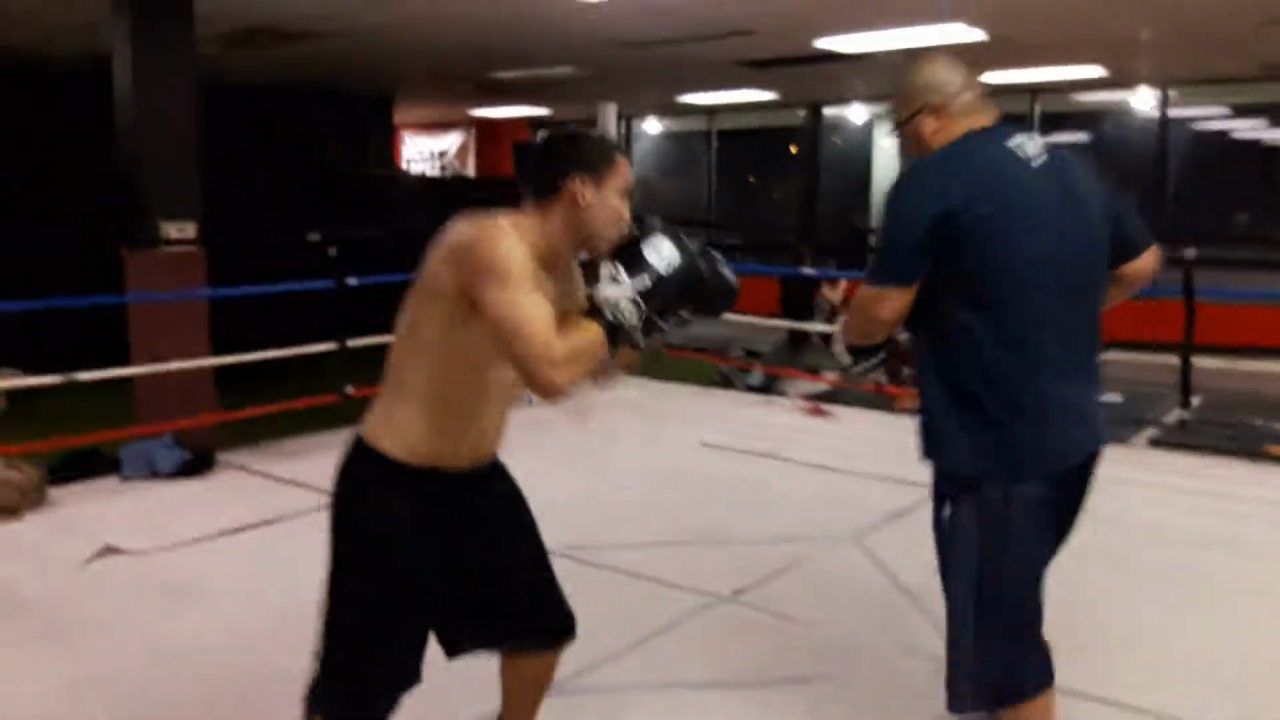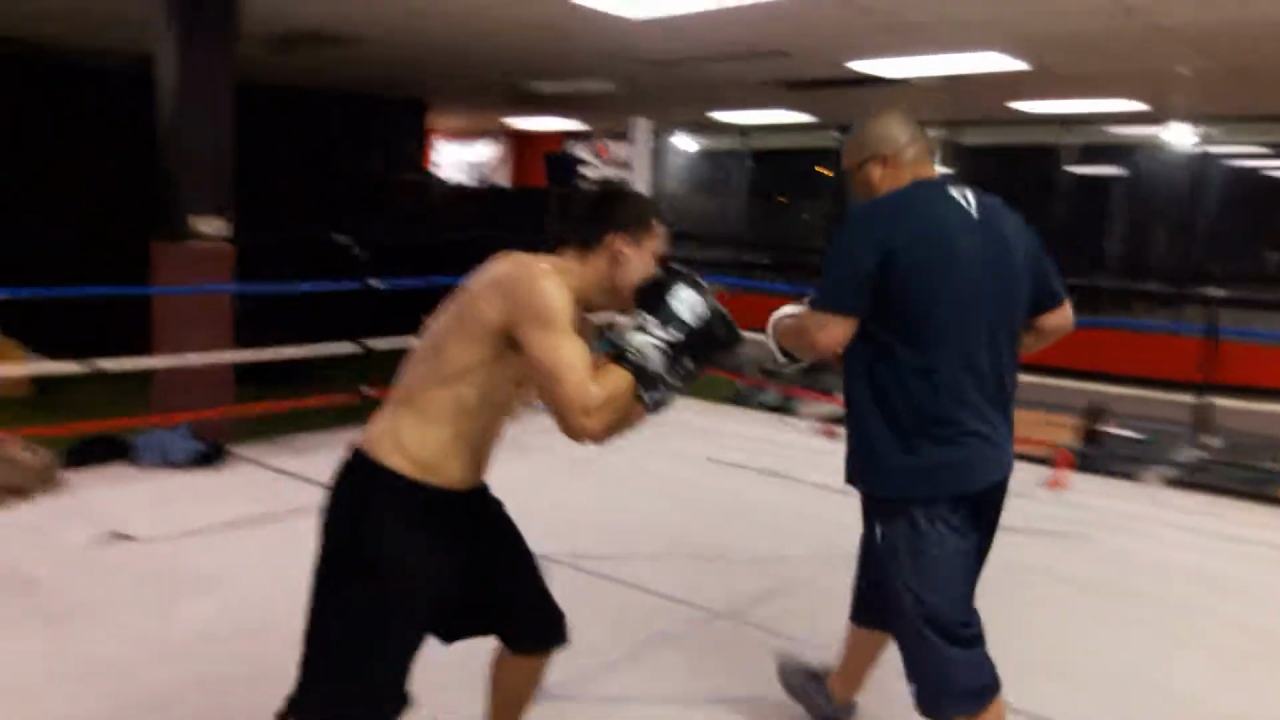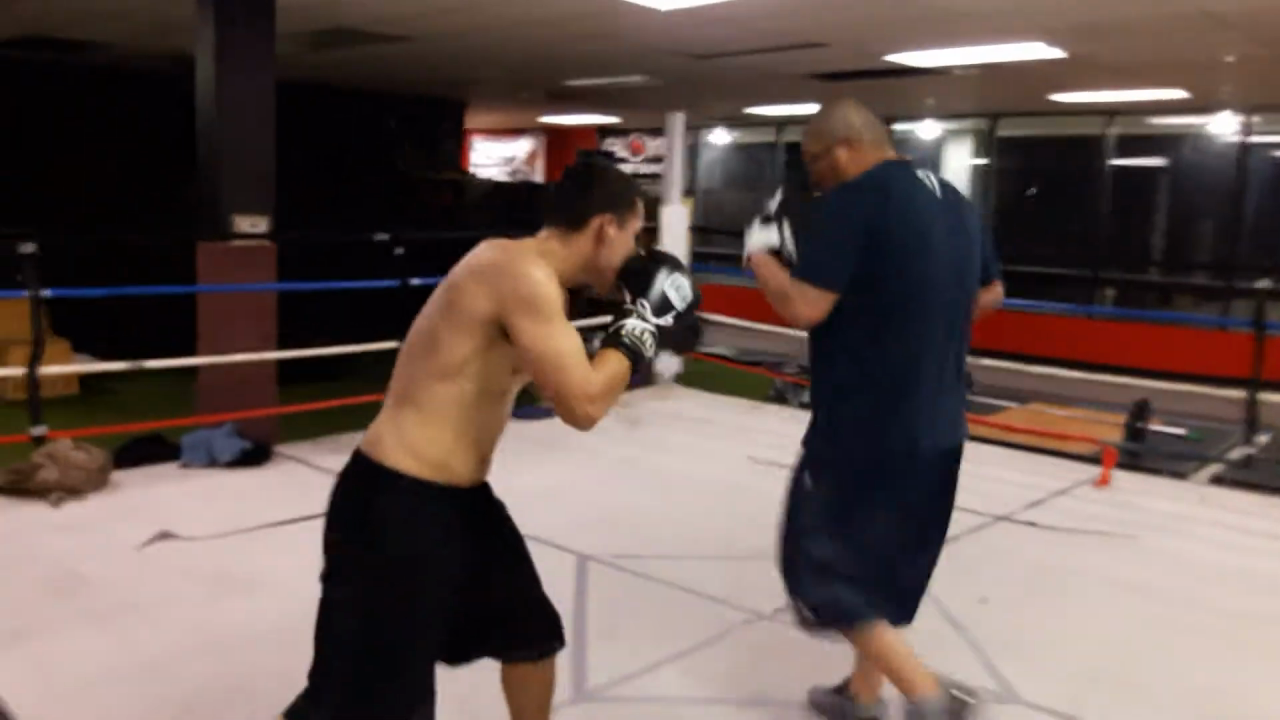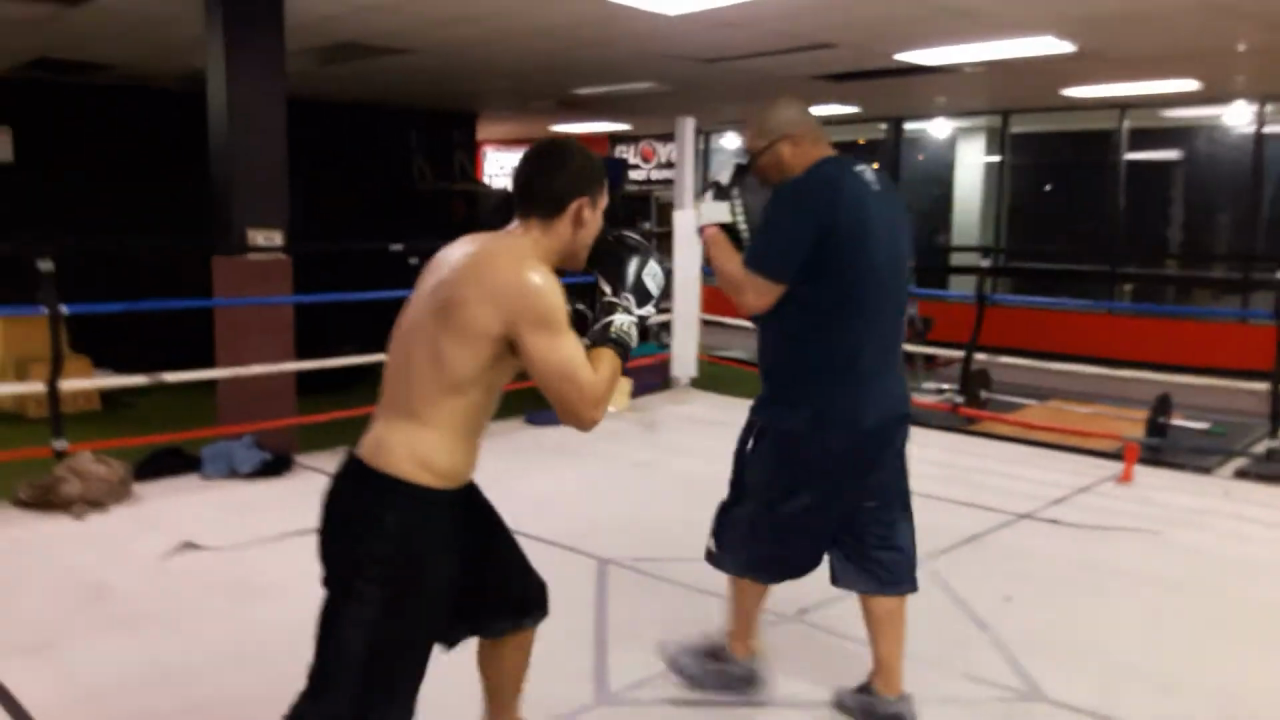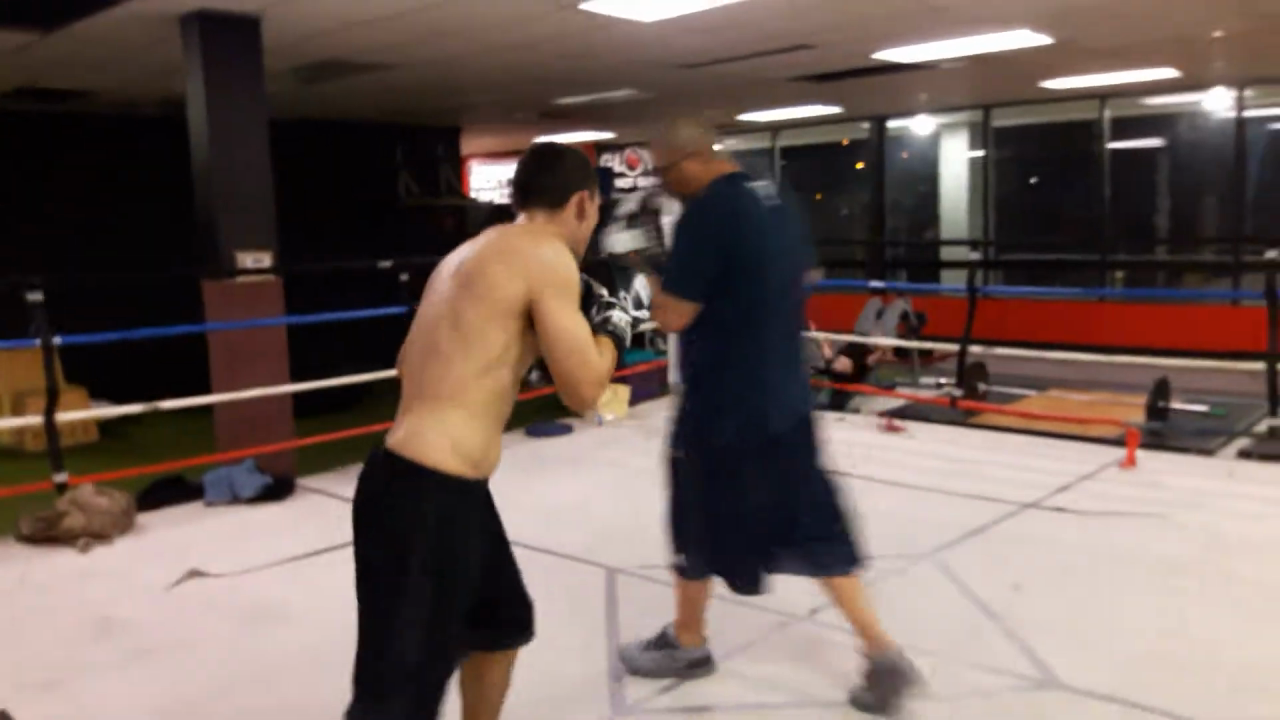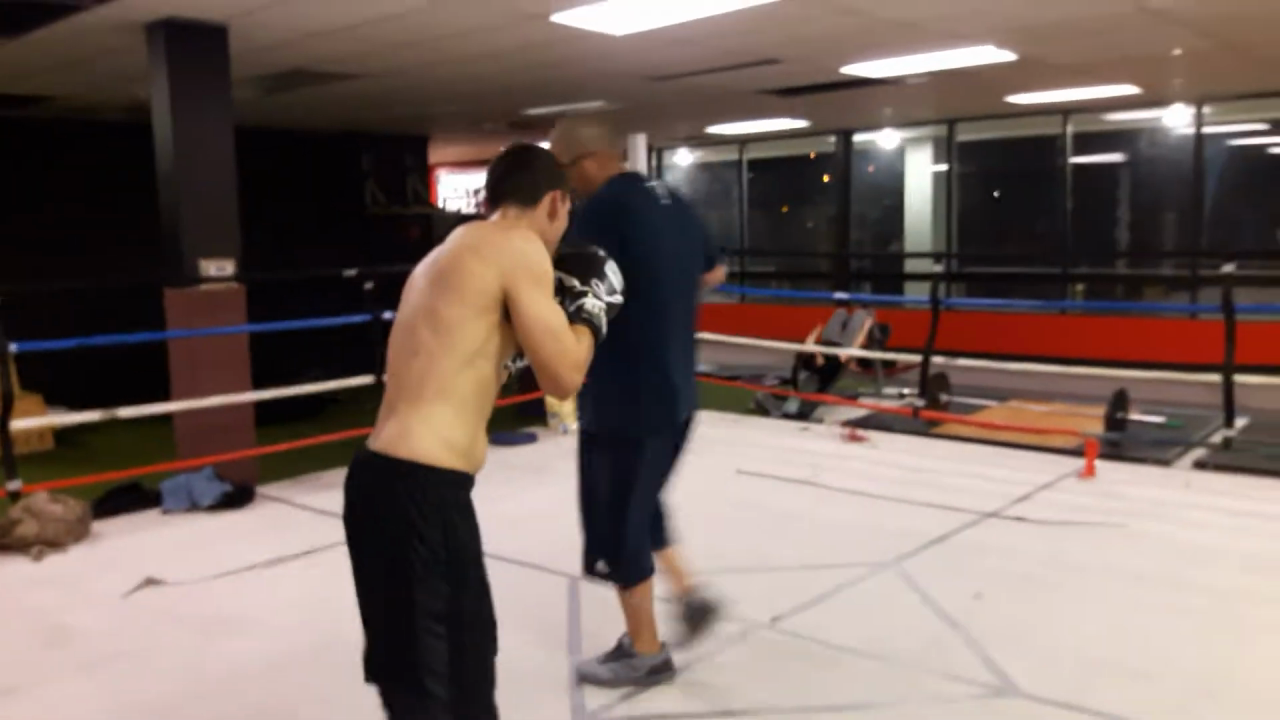
dt=0.2s
person 1, frame 1
left shoulder: (932, 182)
right shoulder: (1071, 169)
left elbow: (884, 306)
right elbow: (1140, 266)
left wrist: (851, 335)
left hip: (989, 441)
right hip: (1069, 429)
left knee: (994, 618)
right knee: (1008, 581)
person 1, frame 2
left shoulder: (875, 224)
right shoulder: (1005, 221)
left elbow: (827, 336)
right elbow: (1056, 321)
left wrist: (783, 329)
left hip: (912, 461)
right hip: (982, 454)
left knee: (941, 624)
right knee: (889, 581)
person 1, frame 3
left shoulder: (852, 203)
right shoulder: (952, 201)
left elbow: (805, 305)
right elbow: (985, 295)
left wrist: (761, 255)
left hip: (866, 428)
right hip: (938, 424)
left knee: (822, 568)
right knee: (883, 567)
person 1, frame 4
left shoulder: (802, 195)
right shoulder: (880, 190)
left elbow: (751, 295)
left wrist: (712, 234)
left hip: (808, 406)
right hip: (881, 401)
left knee: (754, 526)
right knee: (879, 546)
left ankle: (736, 656)
person 1, frame 5
left shoulder: (707, 214)
right shoulder: (777, 205)
left elbow: (674, 313)
right elbow: (802, 277)
left wrist: (631, 261)
left hip: (723, 409)
right hip: (783, 400)
left knee: (700, 527)
right knee: (811, 528)
left ankle: (685, 643)
right ankle: (883, 656)
person 1, frame 6
left shoulder: (600, 213)
right shoulder: (675, 205)
right elbow: (712, 275)
left hip: (623, 399)
right hip: (674, 390)
left knee: (616, 523)
right knee: (637, 506)
left ankle: (644, 651)
right ankle: (690, 593)
person 2, frame 1
left shoulder: (555, 265)
right shoulder: (490, 244)
left elbow: (587, 358)
right elbow: (552, 372)
right wrist: (626, 296)
left hip: (477, 477)
right hip: (395, 487)
left knee: (542, 628)
person 2, frame 2
left shoulder: (557, 303)
right shoulder: (535, 286)
left elbow: (602, 419)
right elbow: (582, 417)
left wrist: (673, 366)
right wrist: (652, 338)
left hip: (458, 498)
right hip: (390, 504)
left knee: (536, 628)
person 2, frame 3
left shoulder: (530, 274)
right shoulder: (520, 273)
left elbow: (573, 388)
right elbow: (582, 404)
left wrist: (643, 336)
right wrist: (639, 323)
left hip: (460, 497)
right hip: (392, 505)
left knee: (533, 632)
person 2, frame 4
left shoulder: (469, 251)
right shoulder: (526, 282)
right elbow: (585, 407)
right wrist: (622, 315)
left hip: (440, 495)
right hip: (392, 510)
left knee: (516, 605)
person 2, frame 5
left shoulder: (472, 253)
right shoulder: (545, 256)
left elbow: (410, 362)
right elbow: (582, 390)
right wrist: (612, 318)
left hip: (447, 489)
right hip: (426, 497)
left knee: (502, 623)
person 2, frame 6
left shoulder: (449, 253)
right shoulder: (517, 248)
right elbow: (562, 378)
right wrist: (591, 308)
left hip: (396, 480)
right hip: (419, 492)
left knee: (463, 646)
